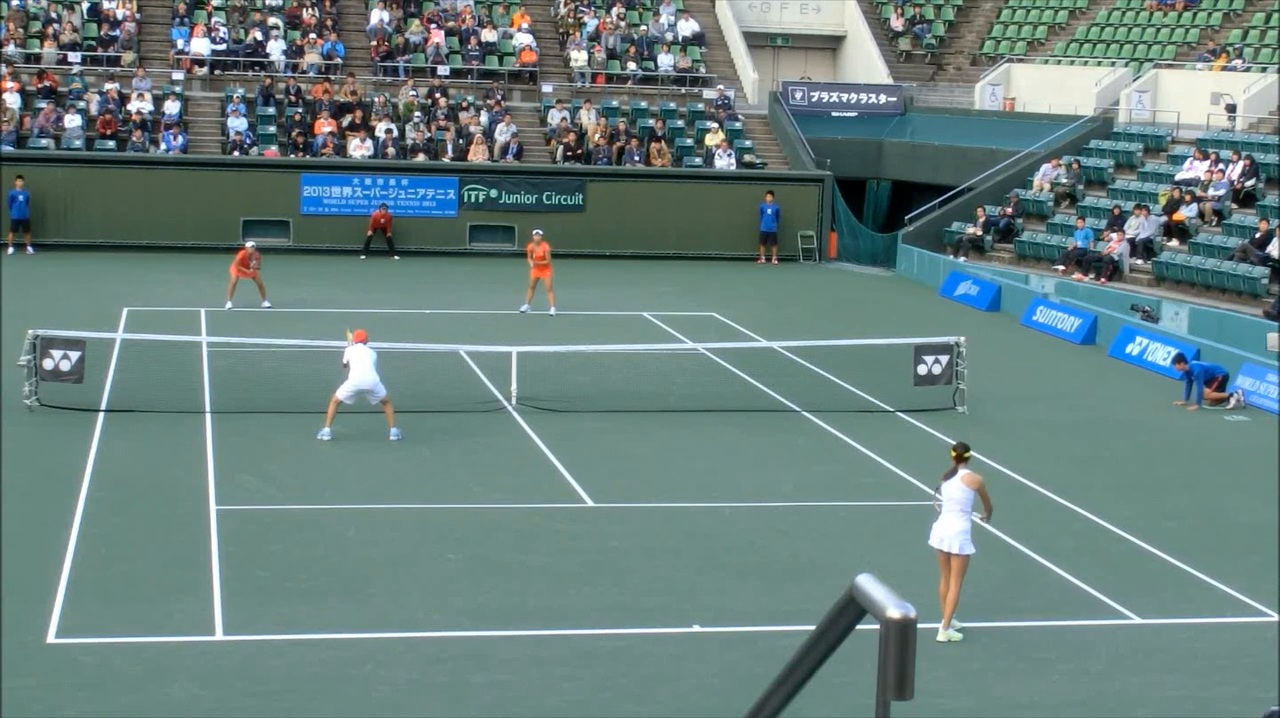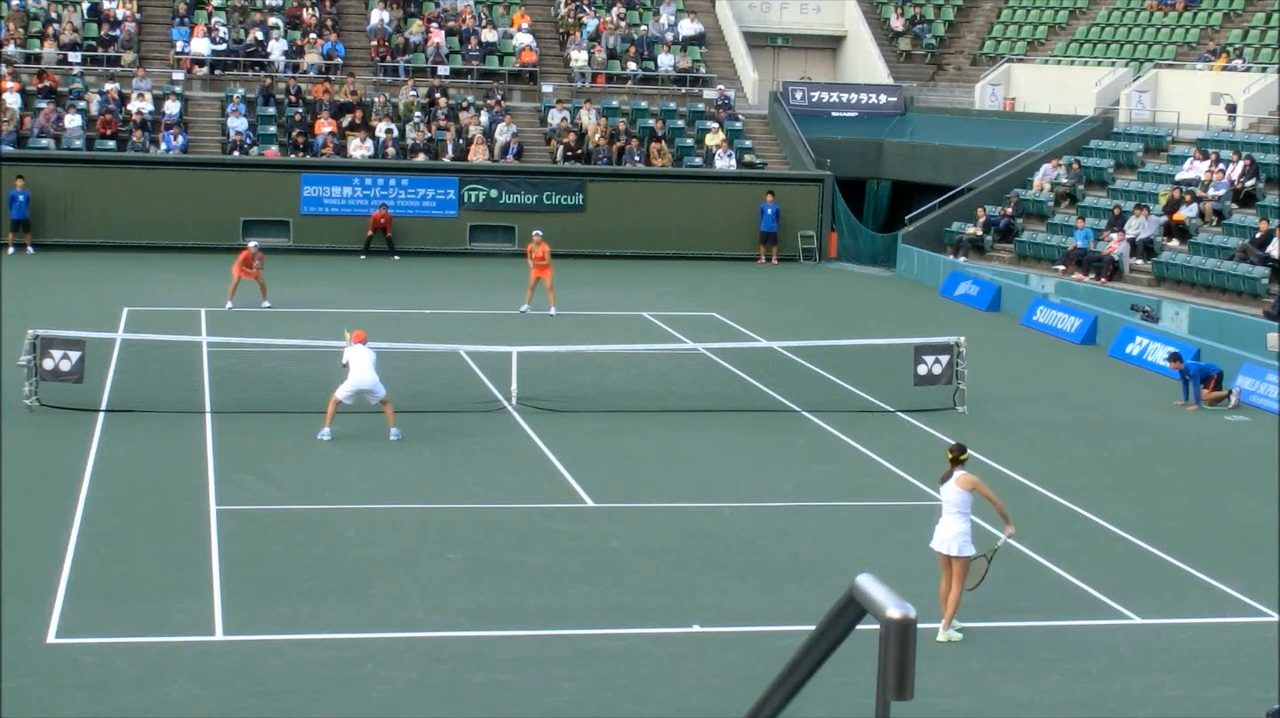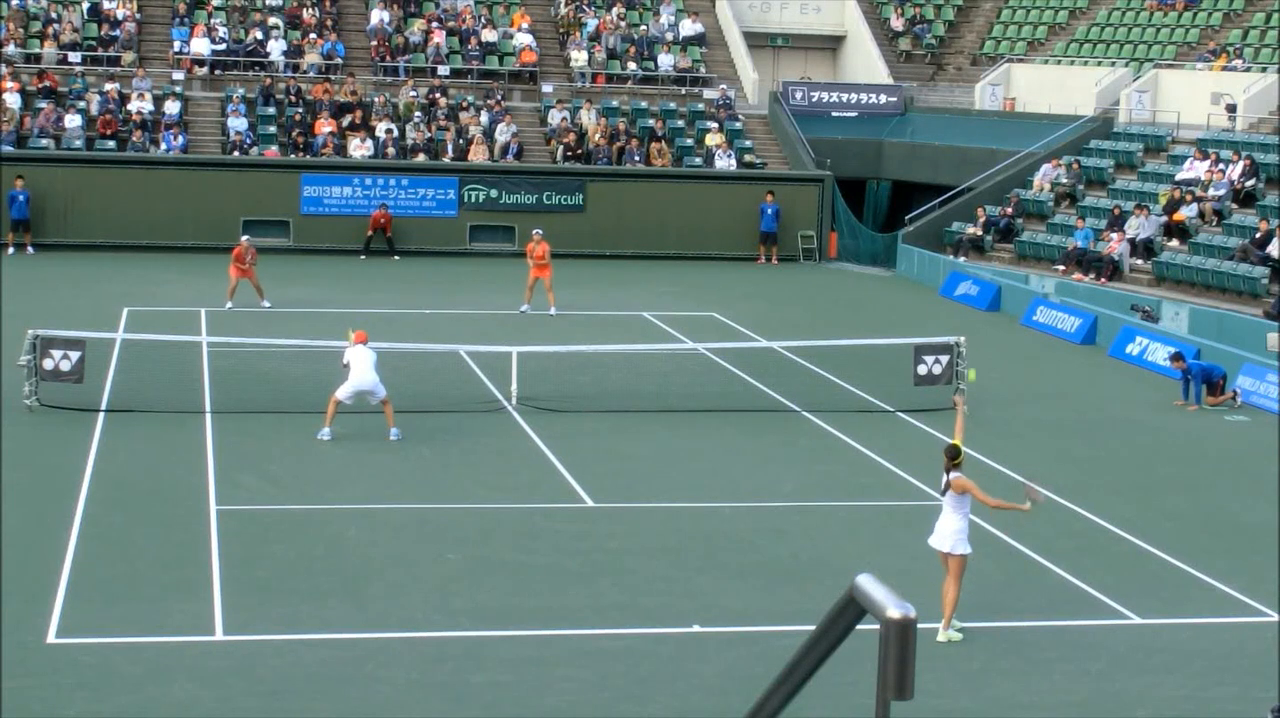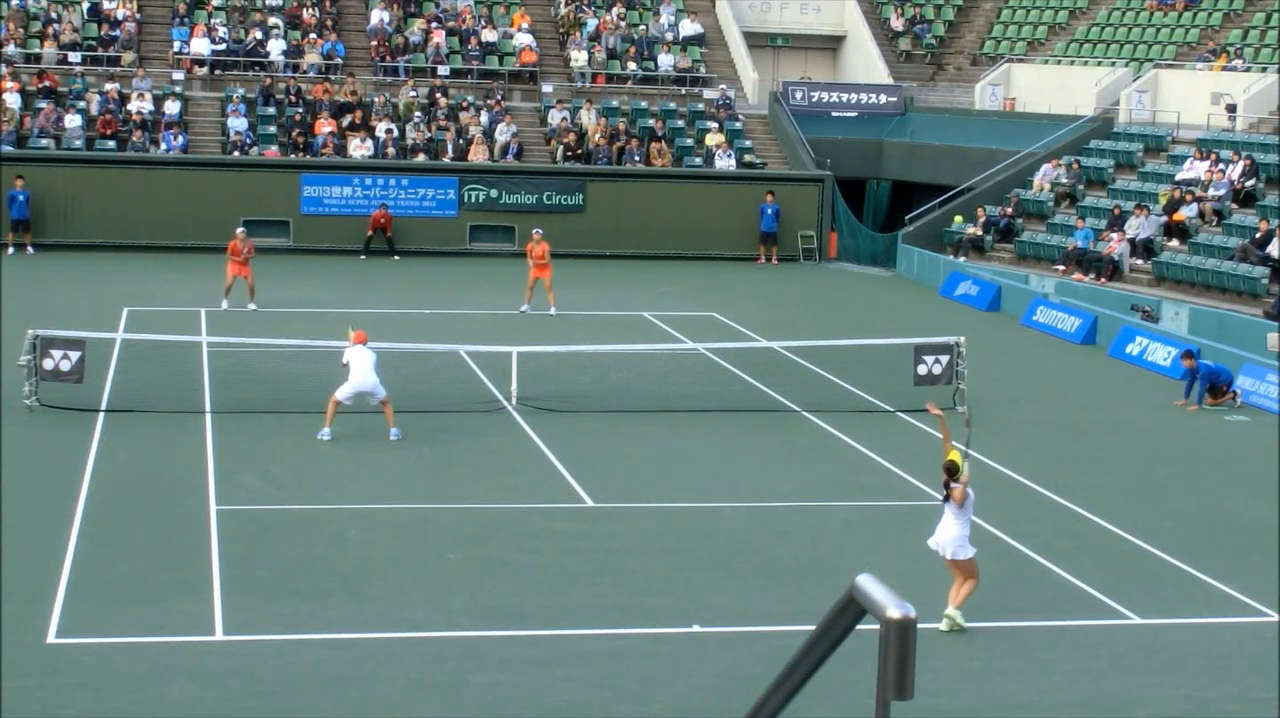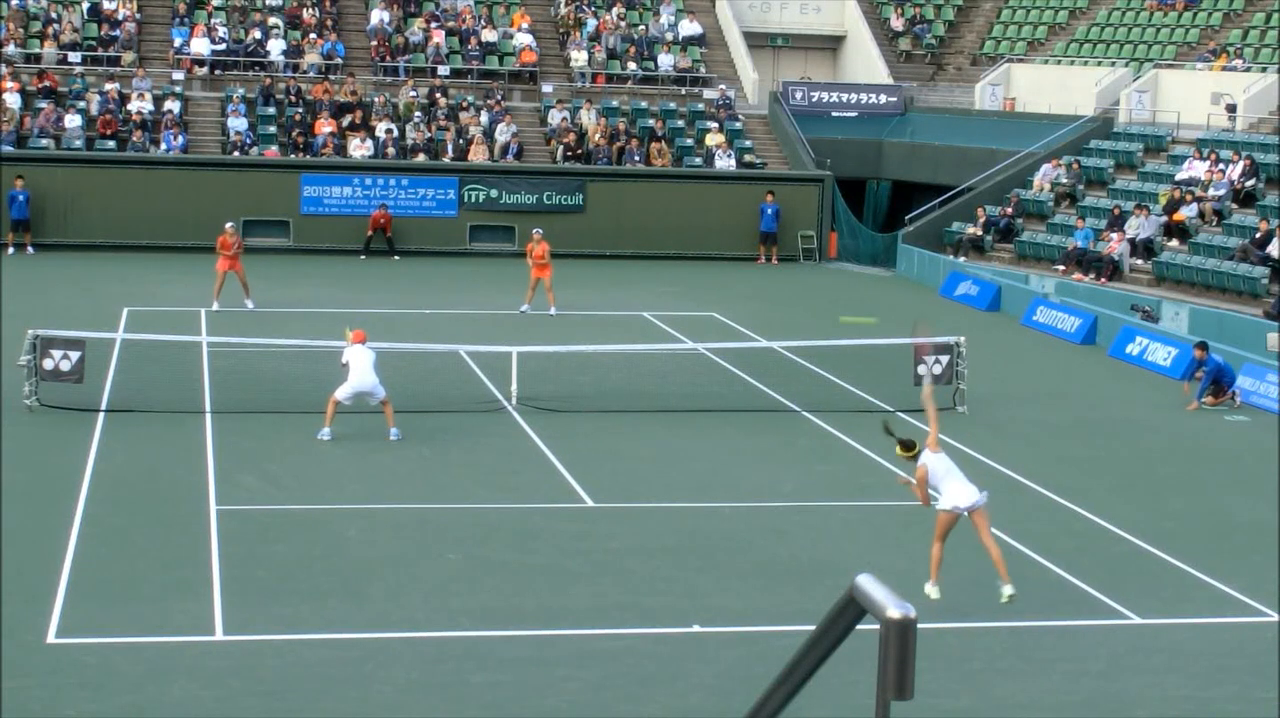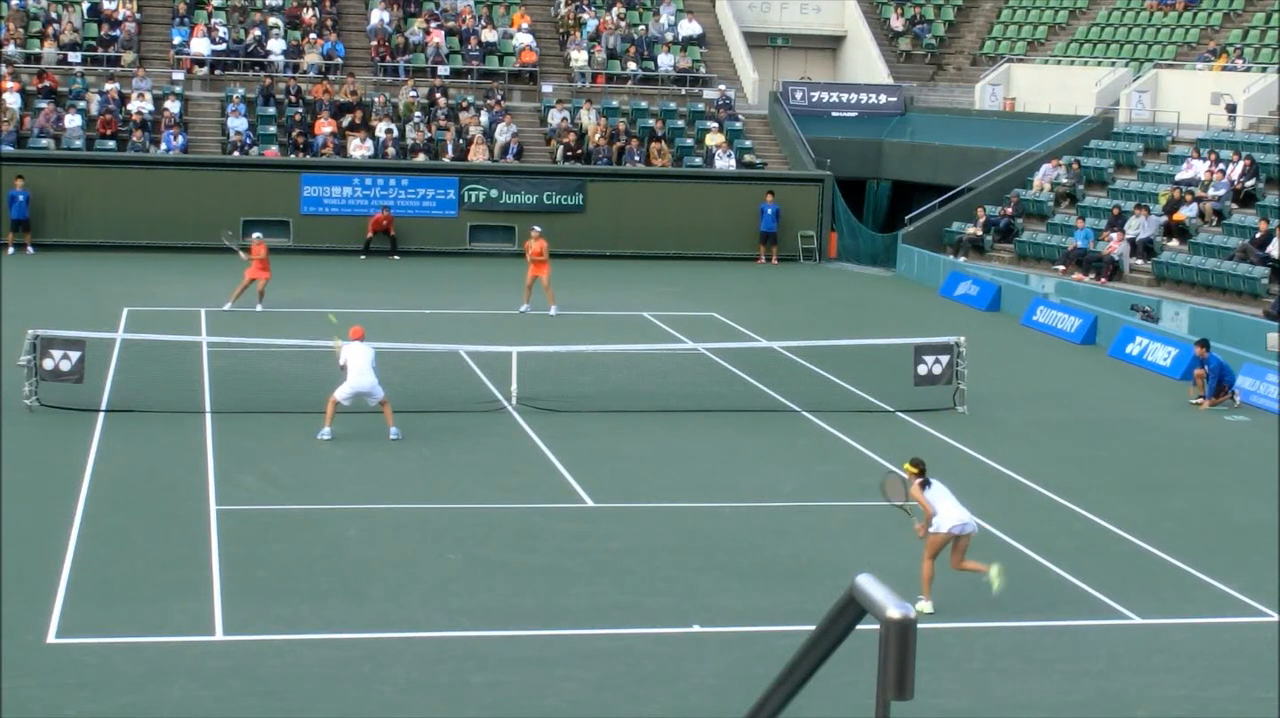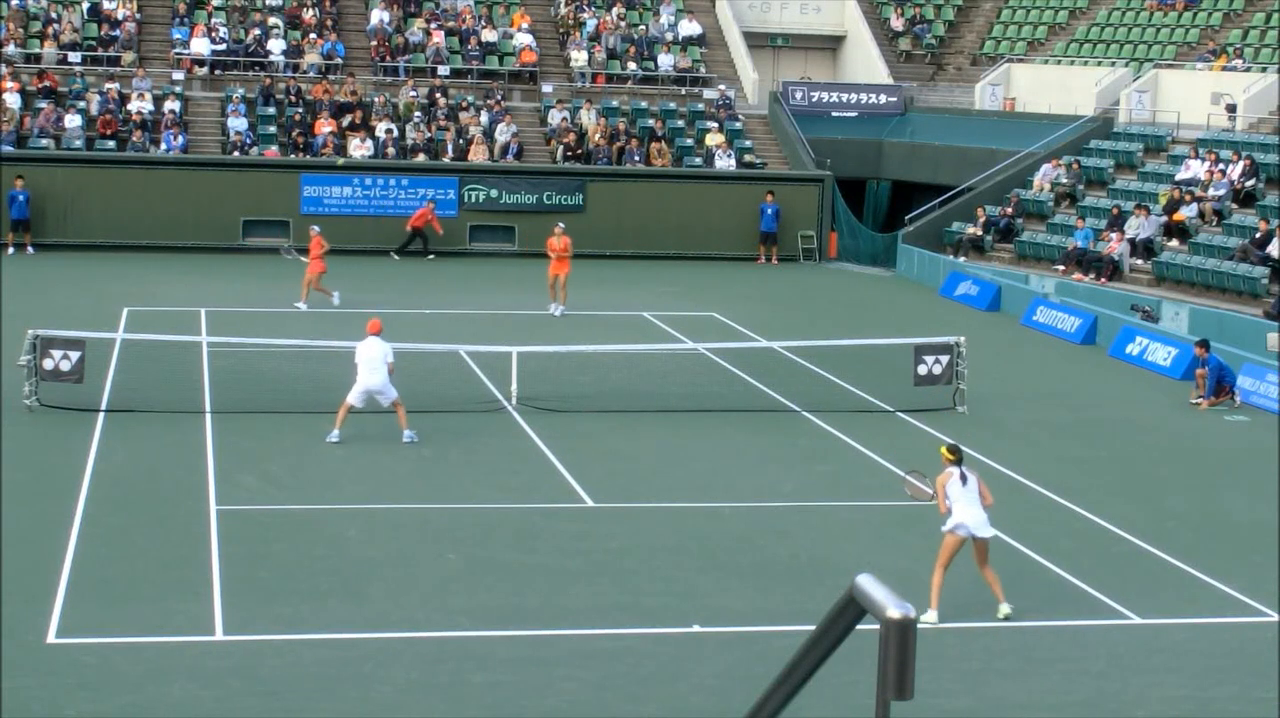
dt=0.5s
person 1, frame 1
left shoulder: (946, 477)
right shoulder: (975, 479)
right elbow: (987, 505)
right wrist: (987, 515)
left hip: (941, 529)
right hip: (959, 534)
left knee: (945, 579)
right knee: (955, 584)
left ankle: (947, 620)
right ankle: (945, 630)
person 1, frame 2
left shoulder: (945, 479)
right shoulder: (970, 480)
right elbow: (995, 502)
right wrist: (1008, 523)
left hip: (942, 532)
right hip: (959, 536)
left knee: (946, 580)
right knee: (957, 585)
left ankle: (947, 620)
right ankle: (945, 630)
person 1, frame 3
left shoulder: (947, 473)
right shoulder: (962, 482)
left elbow: (957, 436)
right elbow: (990, 502)
left wrist: (960, 410)
right wrist: (1019, 506)
left hip: (943, 531)
right hip: (955, 536)
left knee: (950, 578)
right knee: (955, 582)
left ankle: (948, 620)
right ankle: (945, 630)
person 1, frame 4
left shoulder: (950, 475)
right shoulder: (959, 490)
left elbow: (947, 444)
right elbow: (959, 503)
left wrist: (941, 418)
right wrist: (965, 485)
left hip: (944, 536)
right hip: (956, 540)
left knee: (960, 579)
right knee: (972, 578)
left ankle: (948, 618)
right ankle: (953, 609)
person 1, frame 5
left shoulder: (921, 472)
right shoulder: (931, 449)
left elbow: (926, 503)
right elbow: (932, 418)
left wrist: (910, 484)
right wrist: (927, 393)
left hip: (952, 501)
right hip: (972, 495)
left knee: (938, 542)
right knee: (988, 541)
left ankle: (933, 586)
right ankle: (1006, 584)
person 1, frame 6
left shoulder: (914, 488)
right shoulder: (935, 483)
left elbow: (929, 512)
left wrist: (925, 529)
right wrist: (926, 526)
left hip: (949, 522)
right hip: (966, 519)
left knee: (928, 558)
right knee: (957, 564)
left ankle: (926, 602)
right ankle: (990, 570)
person 1, frame 7
left shoulder: (942, 478)
right shoulder: (973, 475)
left elbow: (943, 510)
right elbow: (988, 502)
left hip: (961, 523)
right hip: (980, 520)
left knee: (940, 567)
right knee: (984, 566)
left ankle: (933, 613)
right ankle: (1003, 605)
